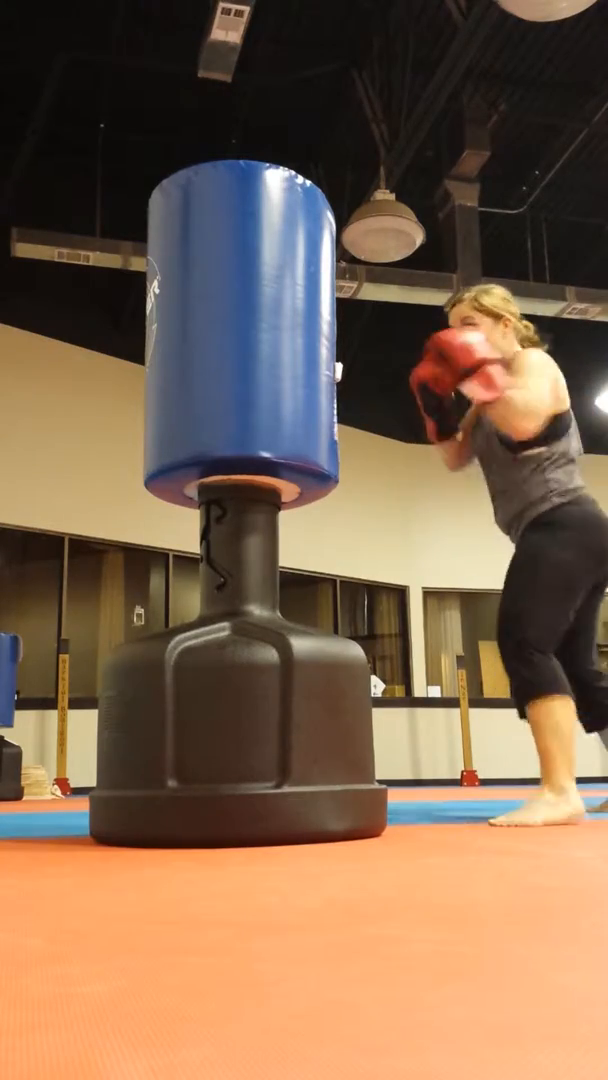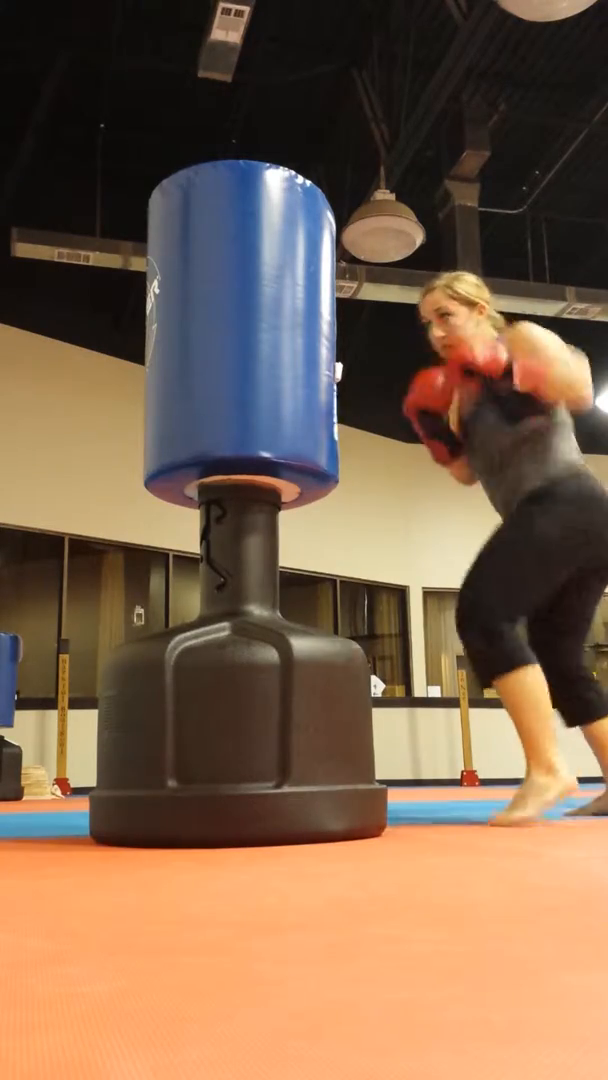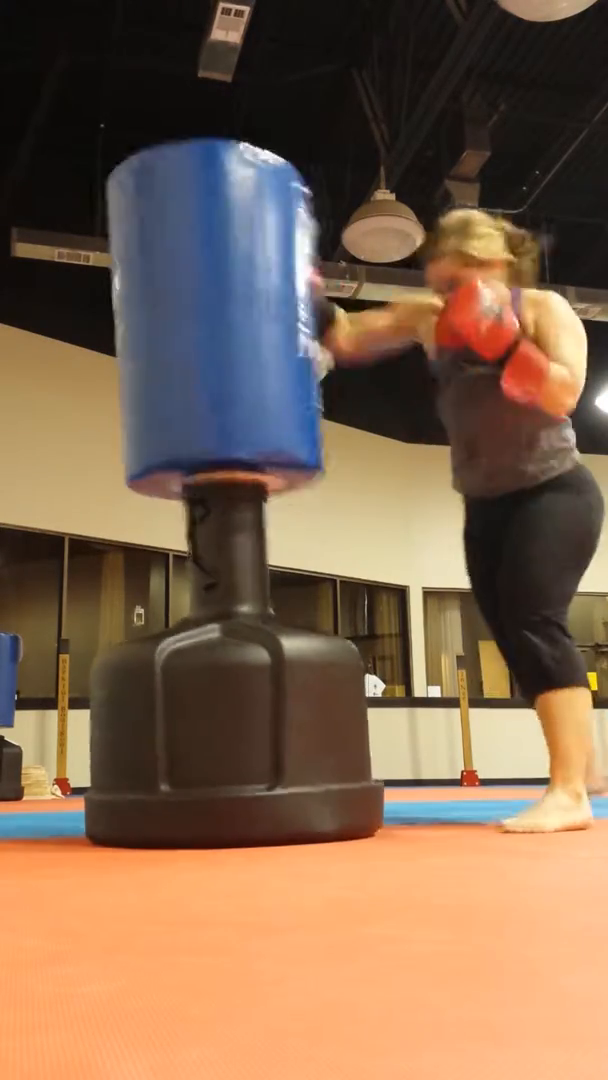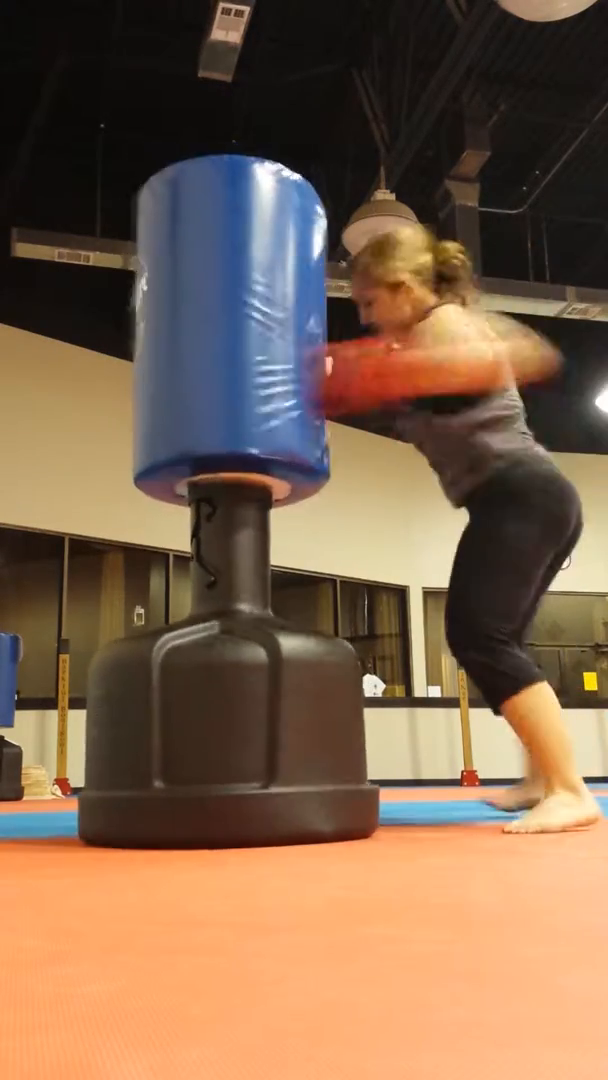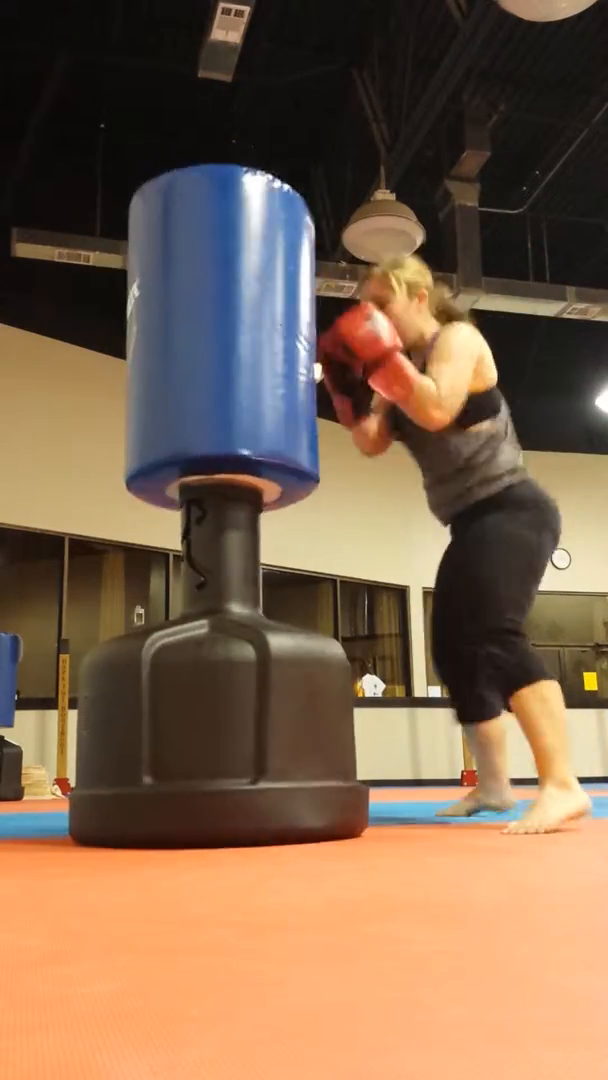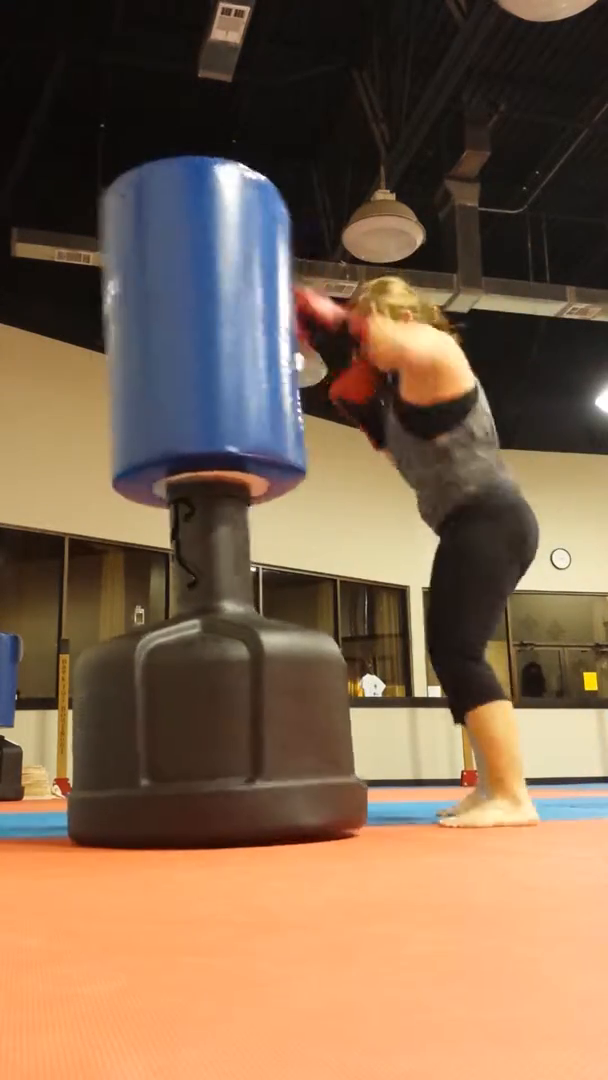
dt=0.4s
person 1, frame 1
left shoulder: (531, 367)
right shoulder: (493, 391)
left elbow: (521, 423)
right elbow: (455, 458)
left wrist: (478, 371)
left hip: (563, 529)
left knee: (523, 641)
left ankle: (559, 792)
person 1, frame 2
left shoulder: (523, 340)
right shoulder: (466, 390)
right elbow: (466, 471)
left wrist: (498, 366)
right wrist: (432, 423)
left hip: (563, 505)
left knee: (481, 615)
right knee: (558, 657)
left ankle: (546, 767)
person 1, frame 3
left shoulder: (545, 309)
right shoulder: (433, 318)
right elbow: (349, 342)
left wrist: (502, 345)
right wrist: (318, 310)
left hip: (555, 493)
right hip: (488, 506)
left knee: (536, 623)
right knee: (519, 636)
person 1, frame 4
left shoulder: (439, 329)
left elbow: (499, 358)
left hip: (520, 500)
right hip: (541, 499)
left knee: (478, 636)
right knee: (493, 643)
left ankle: (569, 793)
right ankle: (542, 780)
person 1, frame 5
left shoulder: (457, 339)
right shoulder: (408, 362)
left elbow: (436, 412)
right elbow: (371, 442)
left wrist: (381, 358)
right wrist: (345, 384)
left hip: (510, 510)
right hip: (475, 522)
left knee: (494, 633)
right knee: (453, 647)
left ankle: (561, 784)
right ankle: (492, 783)
person 1, frame 6
left shoulder: (430, 349)
right shoulder: (394, 383)
left elbow: (396, 349)
right elbow: (407, 455)
left wrist: (335, 328)
right wrist: (365, 413)
left hip: (488, 521)
right hip: (488, 526)
left knee: (456, 650)
right knee: (456, 654)
left ankle: (512, 797)
right ankle: (491, 786)
